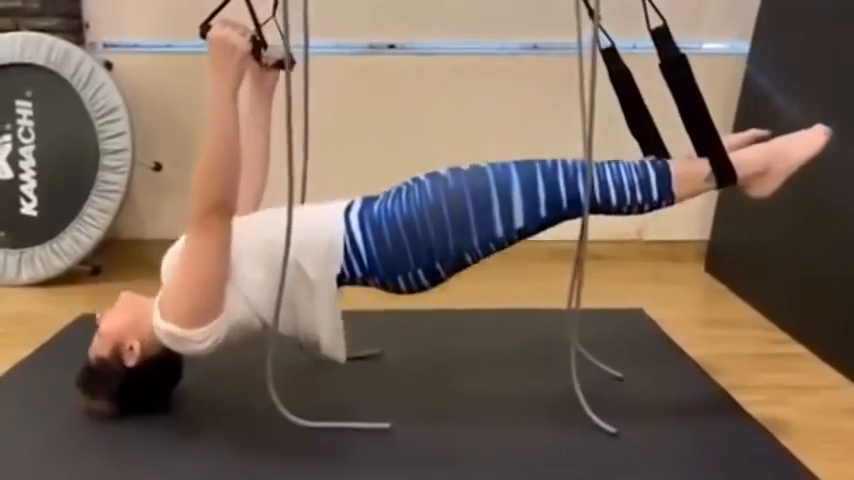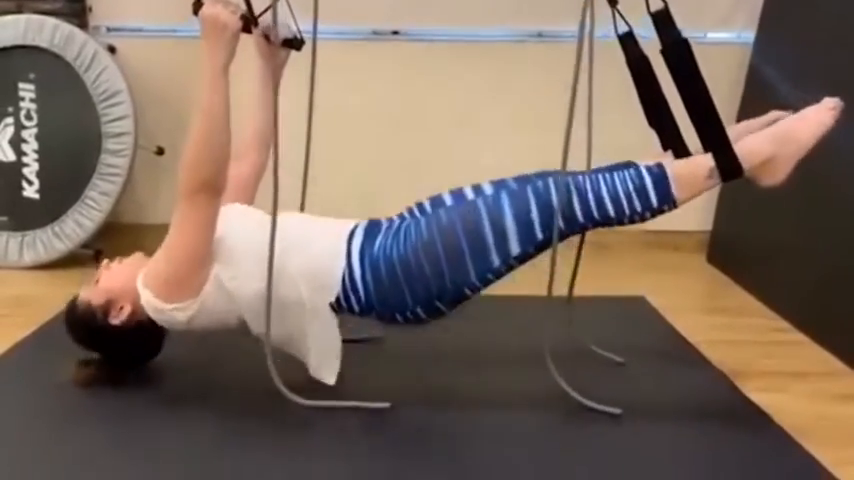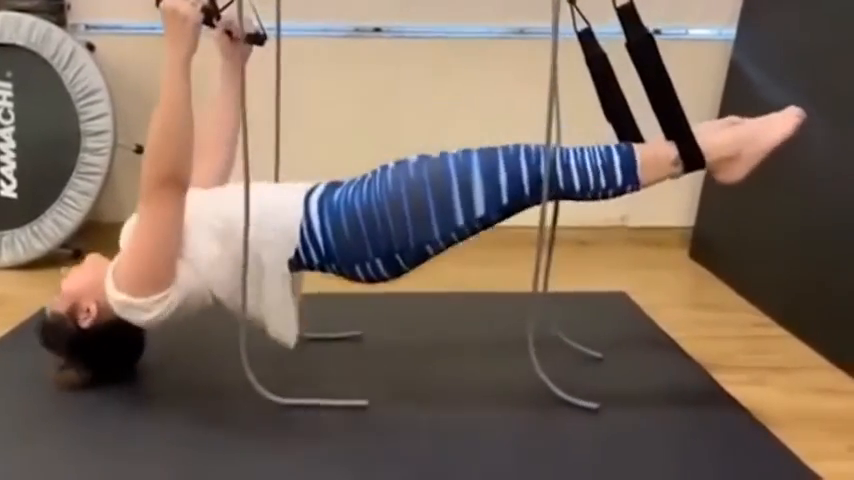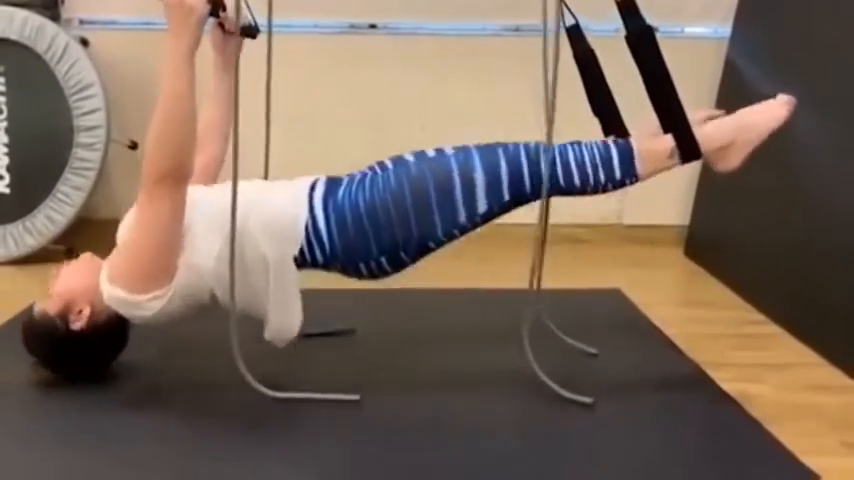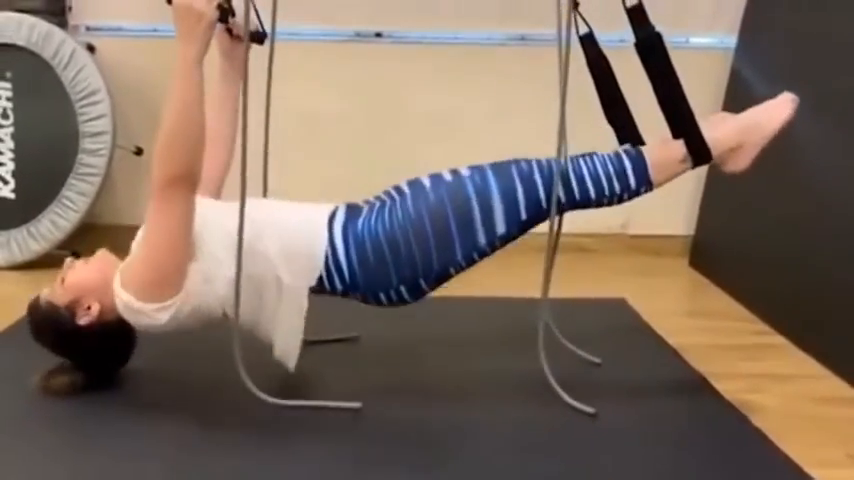
dt=1s
person 1, frame 1
left shoulder: (180, 275)
right shoulder: (183, 319)
left elbow: (242, 197)
right elbow: (214, 207)
left wrist: (259, 91)
right wrist: (223, 78)
left hip: (377, 232)
right hip: (383, 244)
left knee: (560, 183)
right knee: (562, 185)
left ankle: (705, 162)
right ankle: (738, 167)
person 1, frame 2
left shoulder: (178, 275)
right shoulder: (166, 293)
left elbow: (243, 171)
right elbow: (202, 187)
left wrist: (270, 74)
left hip: (377, 255)
right hip: (383, 268)
left knee: (558, 195)
right knee: (557, 200)
left ankle: (727, 150)
right ankle: (747, 158)
person 1, frame 3
left shoulder: (141, 267)
right shoulder: (136, 289)
left elbow: (209, 165)
right elbow: (165, 178)
left wrist: (233, 69)
left hip: (341, 219)
right hip: (344, 232)
left knee: (527, 170)
right knee: (528, 169)
left ankle: (688, 146)
right ankle: (711, 151)
person 1, frame 4
left shoulder: (133, 270)
right shoulder: (132, 286)
left elbow: (205, 164)
right elbow: (165, 173)
left wrist: (225, 64)
left hip: (333, 214)
right hip: (348, 223)
left knee: (520, 166)
right knee: (521, 168)
left ankle: (682, 140)
right ankle: (702, 142)
person 1, frame 5
left shoulder: (144, 274)
right shoulder: (145, 291)
left elbow: (209, 166)
right elbow: (175, 177)
left wrist: (231, 65)
left hip: (356, 240)
right hip: (364, 254)
left knee: (543, 178)
right knee: (543, 182)
left ankle: (683, 144)
right ankle: (712, 145)
